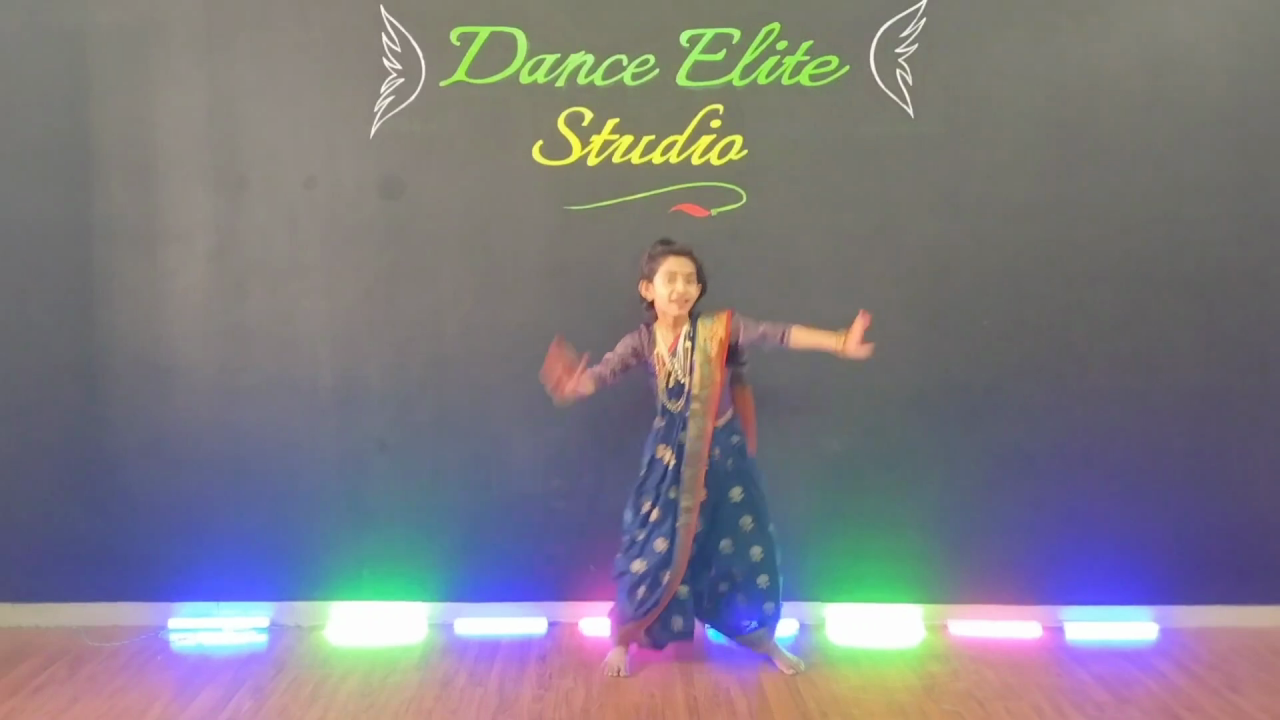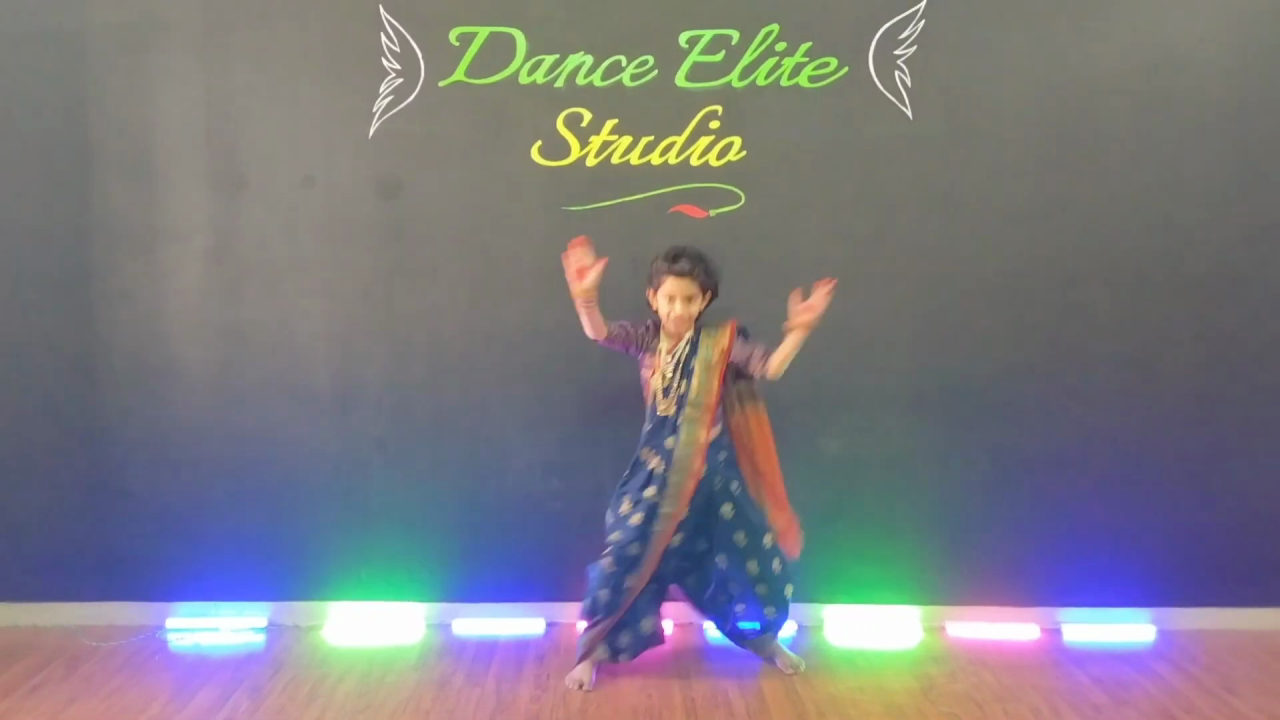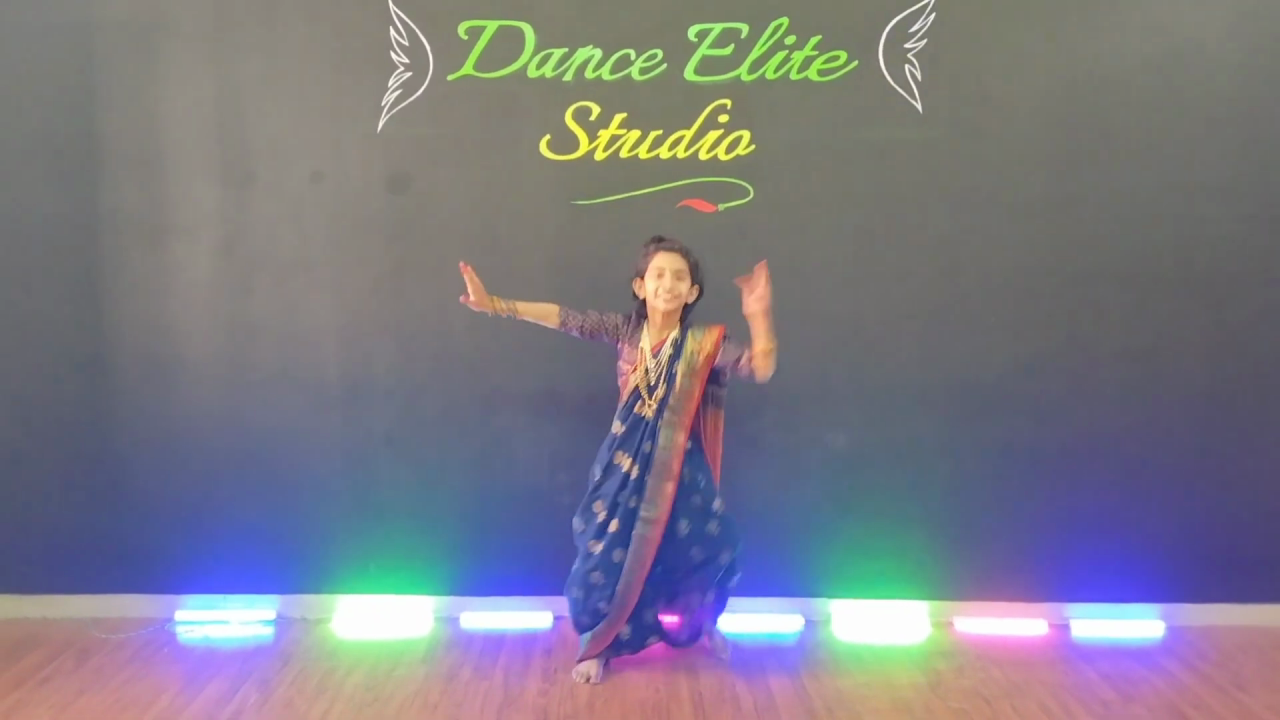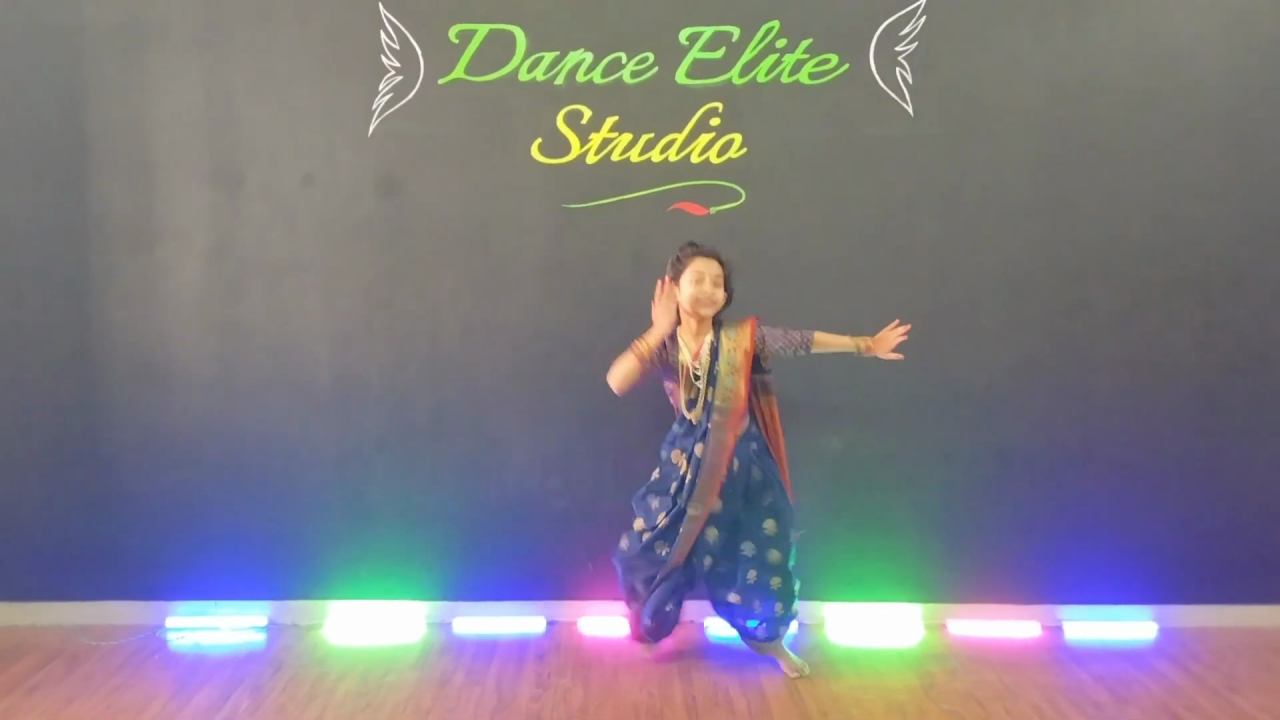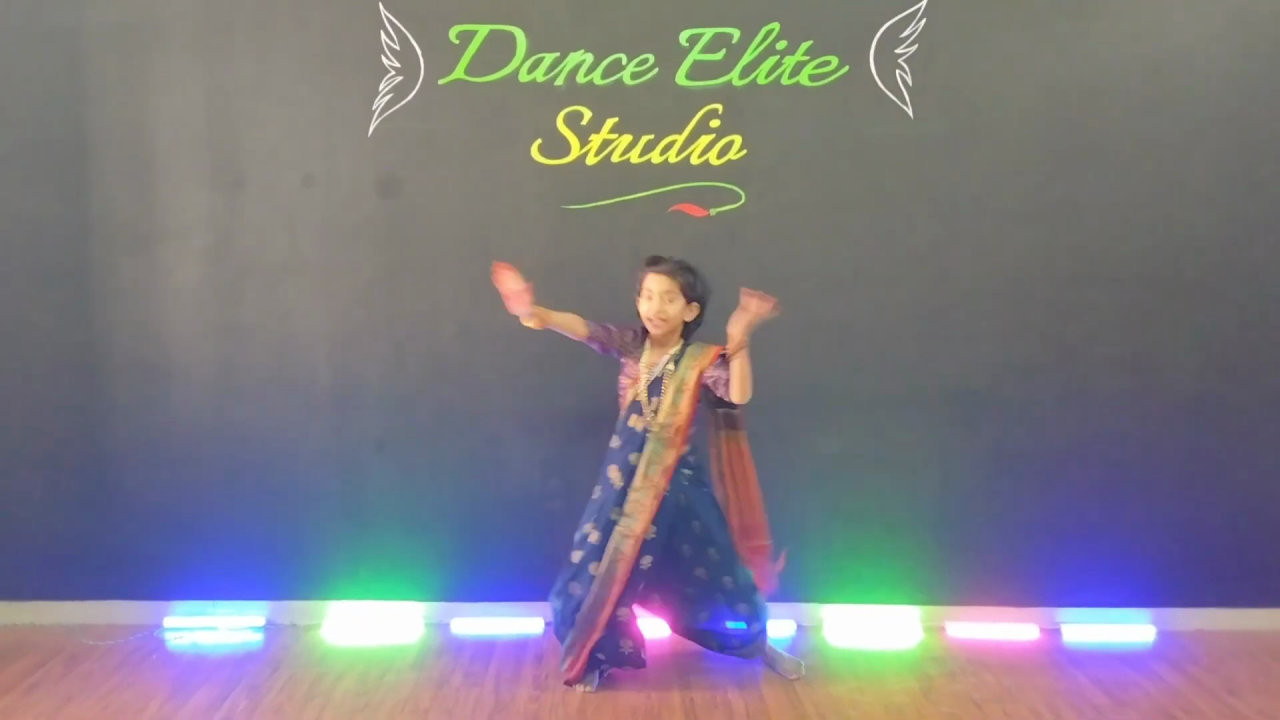
dt=0.5s
person 1, frame 1
left shoulder: (720, 328)
right shoulder: (640, 341)
left elbow: (778, 334)
right elbow: (591, 380)
left wrist: (840, 343)
right wrist: (570, 380)
left hip: (721, 458)
right hip: (667, 460)
left knee: (748, 545)
right knee: (651, 547)
left ankle: (761, 637)
right ankle: (625, 639)
person 1, frame 2
left shoulder: (721, 341)
right shoulder: (643, 338)
left elbow: (769, 366)
right elbow: (598, 331)
left wrist: (800, 326)
right wrist: (584, 295)
left hip: (711, 468)
right hip: (656, 468)
left knee: (748, 553)
right knee: (627, 554)
left ankle: (763, 639)
right ankle: (594, 650)
person 1, frame 3
left shoulder: (706, 343)
right shoulder: (613, 326)
left elbow: (761, 371)
right elbow: (559, 316)
left wrist: (758, 318)
right wrist: (496, 306)
left hip: (681, 465)
right hip: (623, 462)
left knee: (710, 548)
right knee: (608, 552)
left ankle: (699, 627)
right ankle: (600, 645)
person 1, frame 4
left shoulder: (744, 337)
right shoulder: (663, 345)
left elbow: (802, 341)
right elbow: (617, 383)
left wrist: (868, 344)
right wrist: (658, 331)
left hip: (741, 461)
right hip: (686, 460)
left knee: (765, 547)
right knee: (650, 544)
left ankle: (767, 638)
right ankle: (652, 622)
person 1, frame 5
left shoulder: (706, 361)
right shoulder: (630, 346)
left elbow: (739, 394)
right elbow: (583, 329)
left wrist: (738, 340)
right wrist: (532, 310)
left hip: (681, 483)
right hip: (624, 481)
left knee: (718, 567)
right knee: (596, 569)
left ankle: (757, 644)
right ankle: (594, 656)
